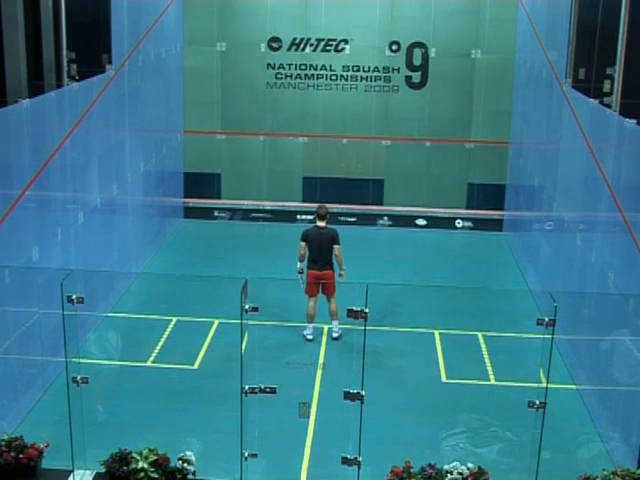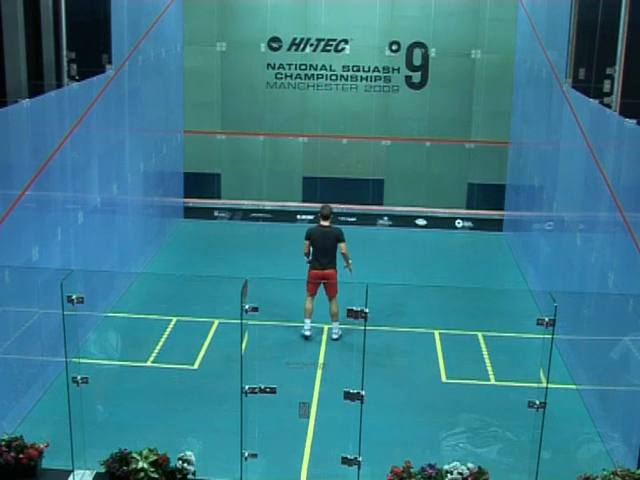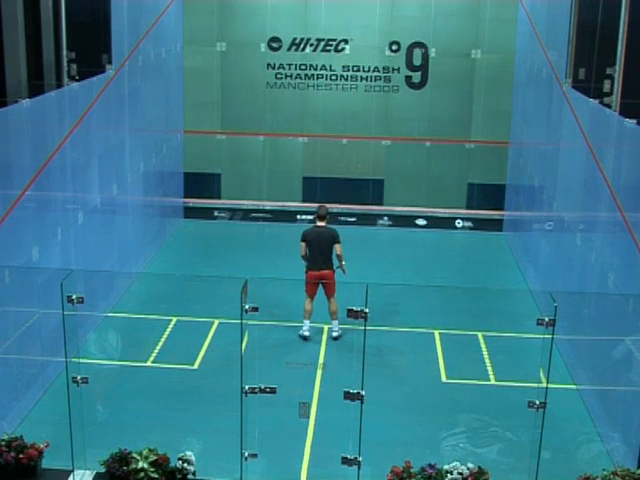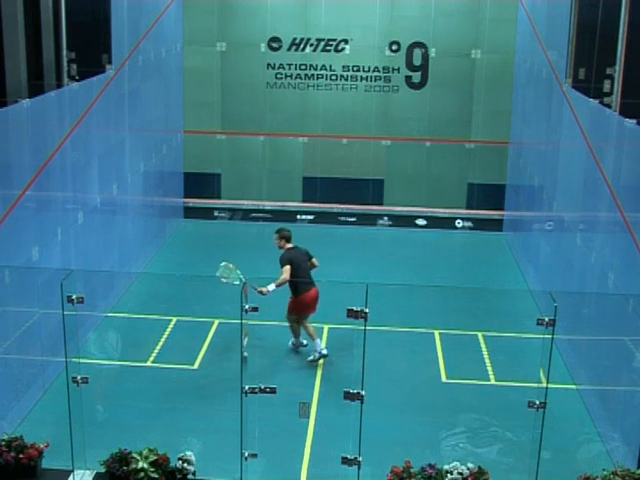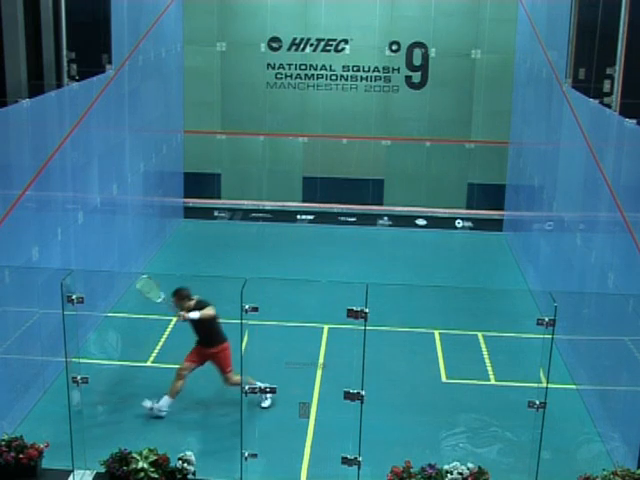
dt=0.7s
person 1, frame 1
left shoulder: (307, 232)
right shoulder: (333, 233)
left elbow: (302, 253)
right elbow: (337, 253)
left wrist: (300, 266)
right wrist: (342, 269)
left hip: (312, 271)
right hip: (328, 271)
left knee: (312, 301)
right knee: (331, 299)
left ankle: (309, 331)
right ankle: (335, 330)
person 1, frame 2
left shoulder: (310, 231)
right shoulder: (337, 231)
left elbow: (306, 251)
right elbow: (344, 251)
right wrist: (349, 263)
left hip: (314, 270)
right hip: (330, 271)
left knee: (310, 298)
right knee: (332, 300)
left ankle: (307, 328)
right ankle: (335, 331)
person 1, frame 3
left shoulder: (306, 233)
right shoulder: (333, 232)
left elbow: (303, 254)
right elbow: (338, 252)
right wrist: (342, 264)
left hip: (312, 271)
right hip: (328, 271)
left knee: (309, 299)
right knee: (331, 299)
left ankle: (306, 329)
right ankle: (335, 330)
person 1, frame 4
left shoulder: (285, 256)
right shoulder: (302, 251)
left elbow: (286, 278)
right elbow: (315, 264)
left wrist: (269, 288)
left hip: (300, 295)
right hip: (312, 291)
left knee: (293, 319)
right knee: (302, 322)
left ankle: (298, 341)
right ankle: (320, 349)
person 1, frame 5
left shoulder: (202, 305)
right shoulder: (190, 308)
left elbow: (212, 313)
left wrist: (190, 316)
left hip: (219, 347)
right hip: (202, 346)
left knee: (230, 379)
right knee: (181, 372)
right ankle: (162, 407)
